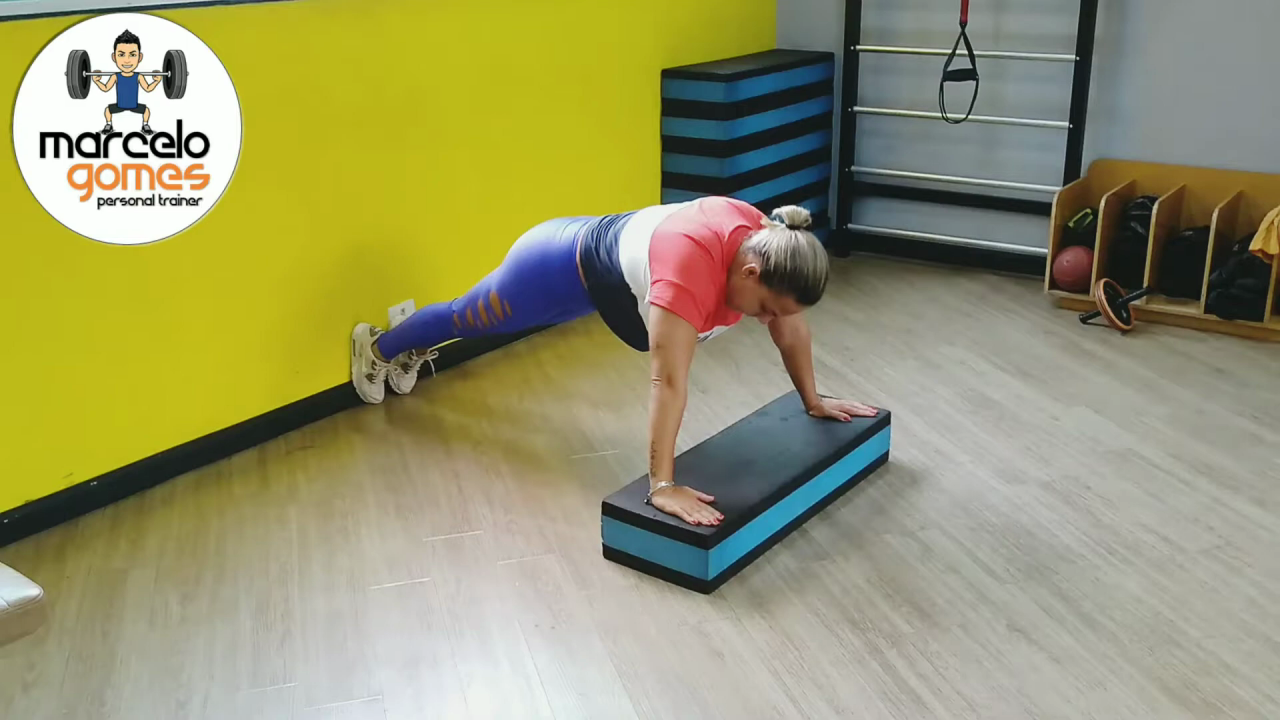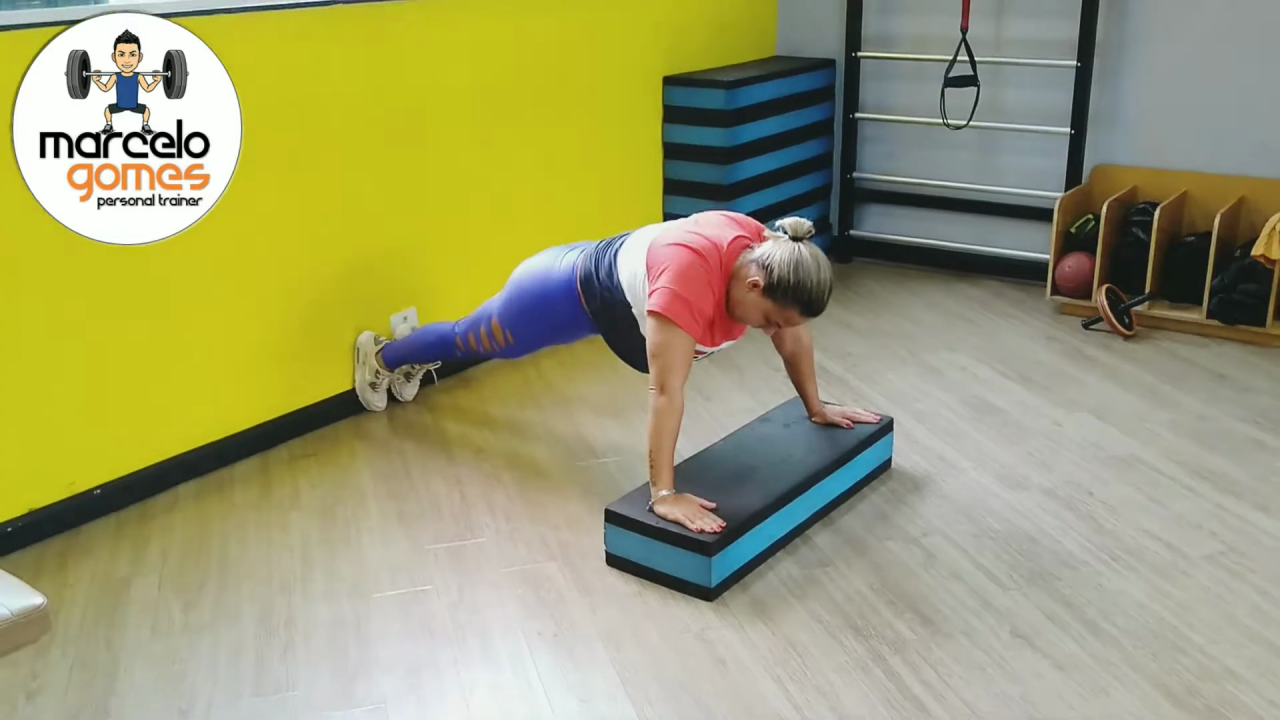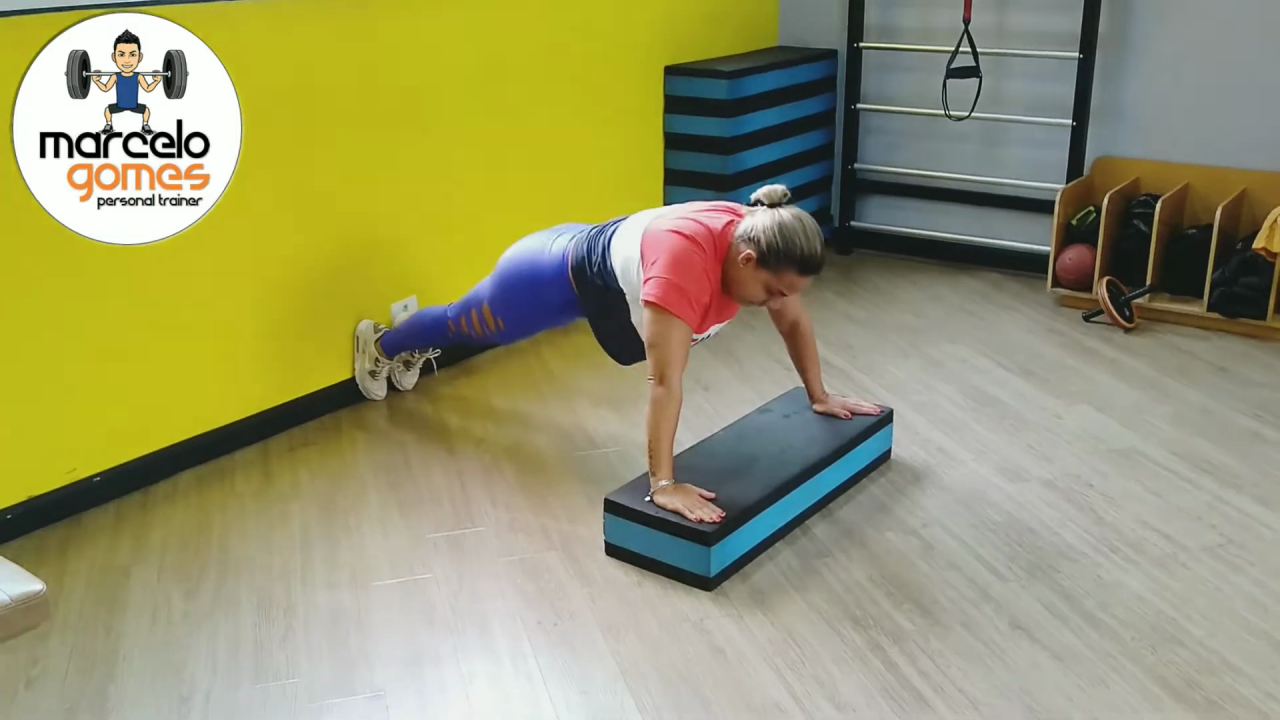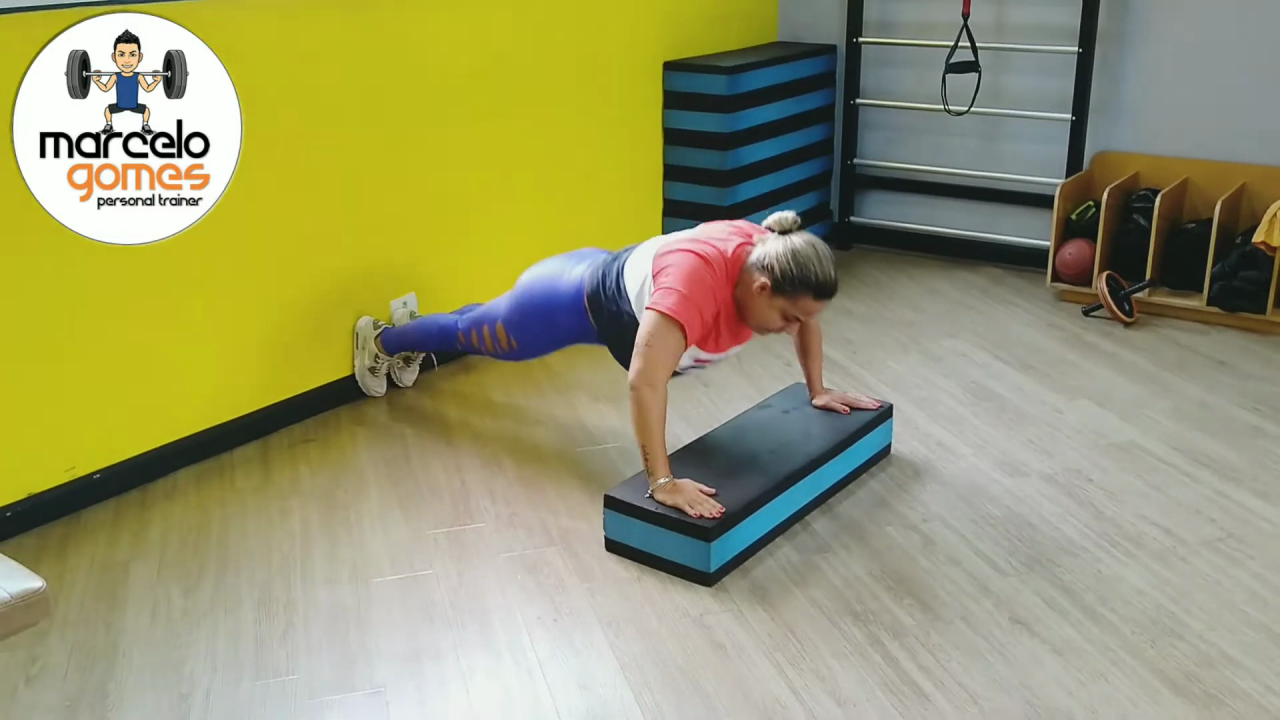
dt=0.3s
person 1, frame 1
left shoulder: (771, 247)
right shoulder: (693, 261)
left elbow: (792, 329)
right elbow: (668, 381)
left wrist: (813, 401)
right wrist: (663, 486)
left hip: (602, 271)
right hip: (561, 265)
left knee: (472, 323)
right knee: (464, 320)
left ankle: (412, 353)
right ankle: (378, 347)
person 1, frame 2
left shoulder: (773, 261)
right shoulder: (692, 270)
left elbow: (795, 341)
right elbow: (666, 390)
left wrist: (816, 407)
right wrist: (663, 494)
left hip: (604, 290)
right hip: (567, 289)
left knee: (474, 342)
right knee: (469, 341)
left ankle: (412, 360)
right ankle: (382, 355)
person 1, frame 3
left shoulder: (764, 242)
right shoulder: (686, 258)
left elbow: (794, 321)
right elbow: (665, 381)
left wrist: (819, 396)
right wrist: (664, 485)
left hip: (596, 271)
right hip: (556, 273)
left knee: (469, 327)
right knee: (462, 325)
left ankle: (413, 350)
right ankle: (381, 344)
person 1, frame 4
left shoulder: (774, 261)
right shoulder: (698, 276)
left elbow: (807, 323)
right elbow: (646, 382)
left wrist: (818, 390)
right wrist: (662, 482)
left hip: (610, 286)
right hip: (573, 301)
left knee: (478, 333)
right knee: (470, 334)
left ankle: (409, 331)
right ankle: (383, 339)
